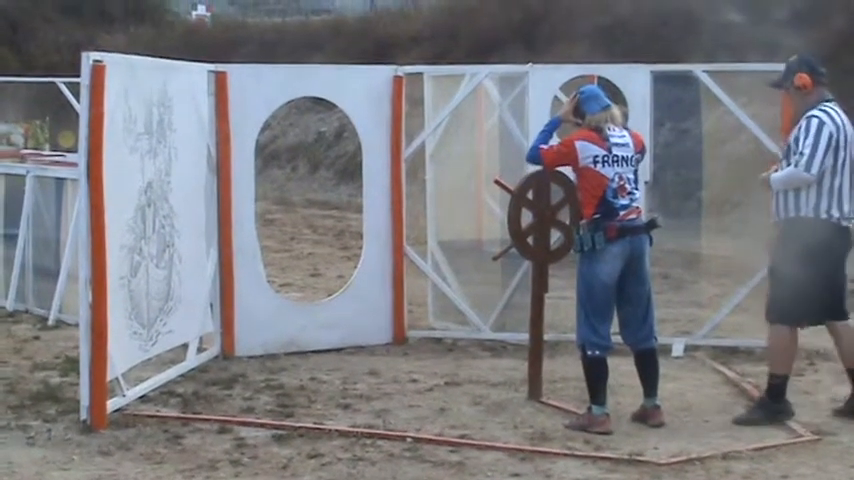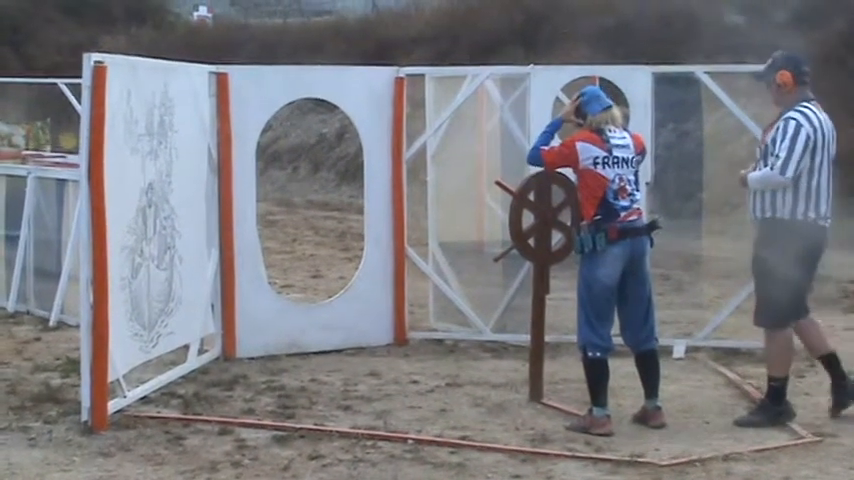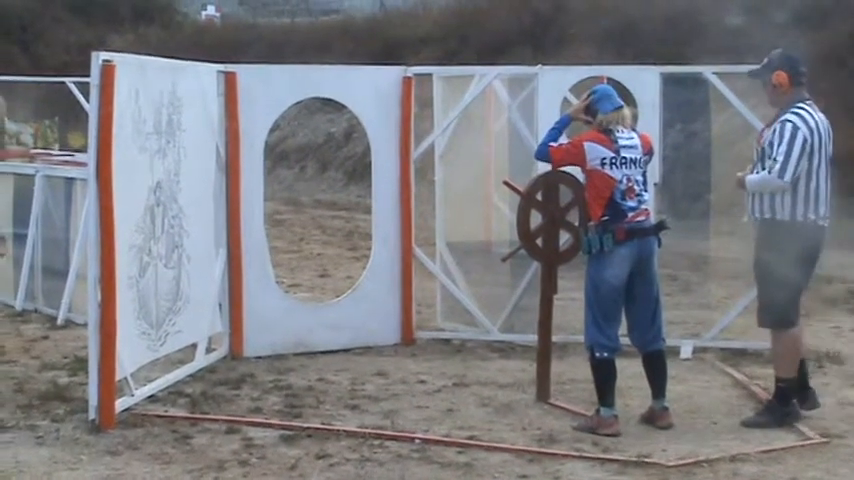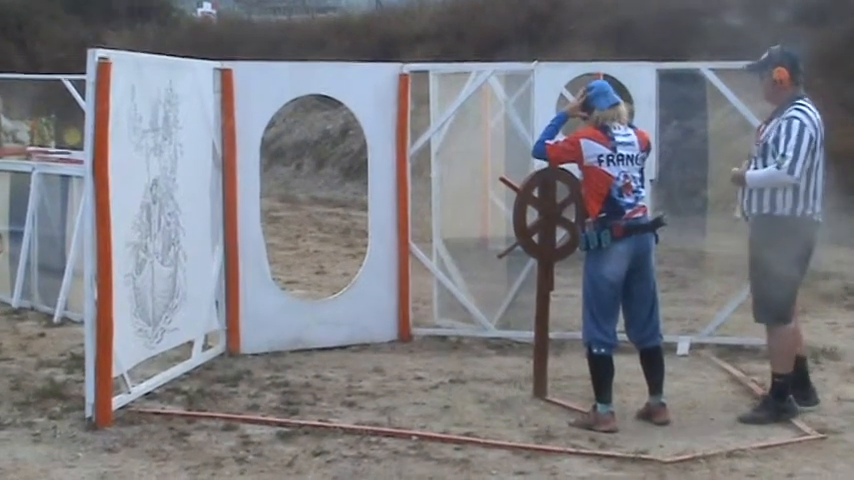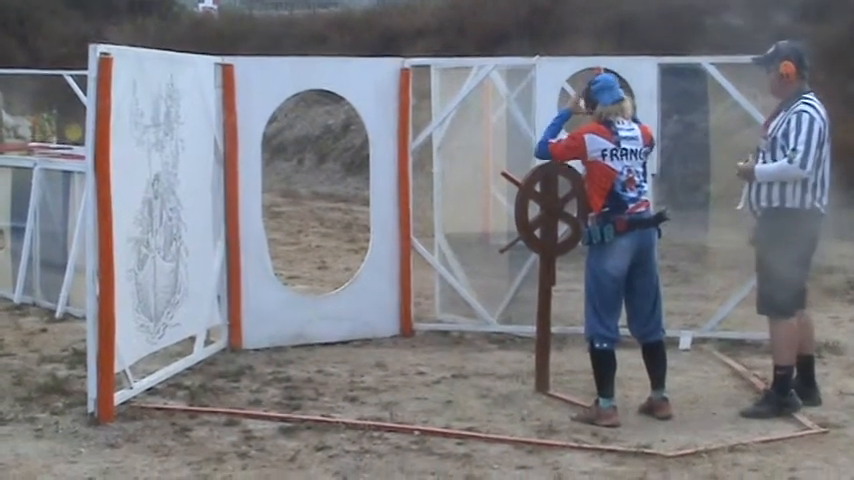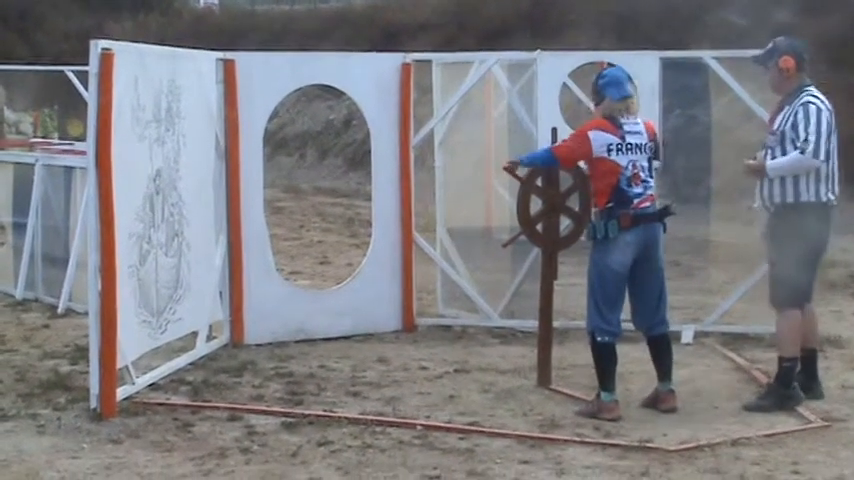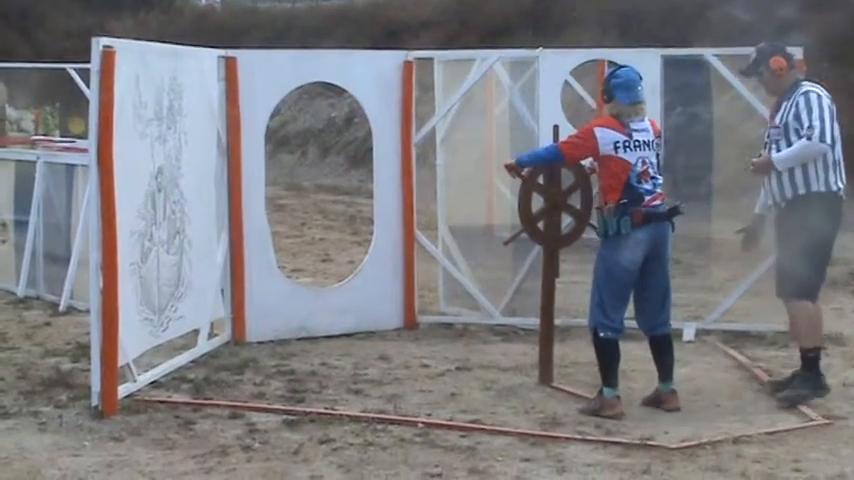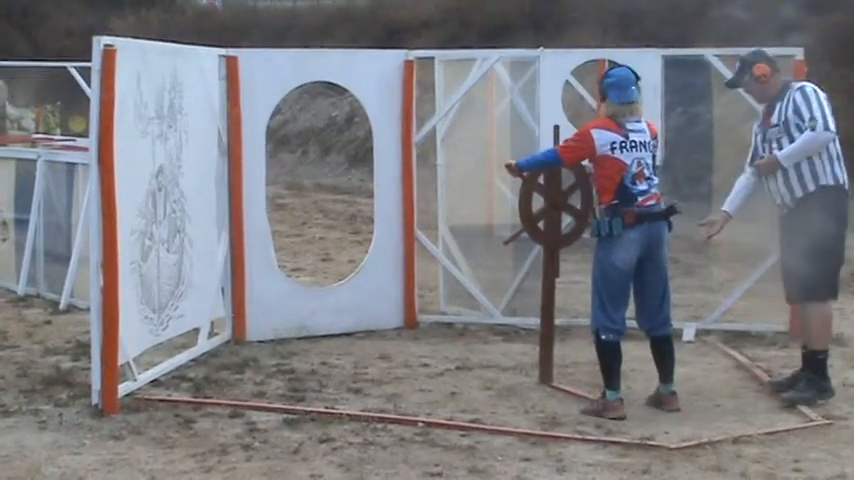
dt=0.3s
person 1, frame 1
left shoulder: (817, 120)
left elbow: (805, 173)
left wrist: (773, 178)
right wrist: (785, 173)
left hip: (808, 230)
left knee: (782, 315)
left ankle: (775, 400)
person 1, frame 2
left shoulder: (794, 121)
right shoulder: (820, 118)
left elbow: (780, 175)
left wrist: (749, 179)
right wrist: (758, 174)
left hip: (786, 229)
right hip: (808, 226)
left knee: (775, 317)
right knee: (796, 311)
left ankle: (776, 402)
person 1, frame 3
left shoulder: (791, 123)
right shoulder: (815, 118)
left elbow: (779, 178)
left wrist: (747, 181)
right wrist: (757, 177)
left hip: (786, 230)
right hip: (804, 227)
left knee: (780, 317)
right knee: (786, 313)
left ankle: (783, 402)
right ankle: (801, 389)
person 1, frame 4
left shoulder: (797, 120)
right shoulder: (790, 116)
left elbow: (788, 174)
left wrist: (747, 177)
right wrist: (752, 173)
left hip: (783, 226)
right hip: (780, 224)
left knee: (776, 313)
right knee: (782, 310)
left ankle: (780, 398)
right ankle: (801, 386)
person 1, frame 5
left shoulder: (805, 114)
right shoulder: (790, 110)
left elbow: (799, 167)
left wrist: (755, 171)
right wrist: (758, 168)
left hip: (791, 220)
right hip: (780, 218)
left knee: (780, 307)
right knee: (793, 304)
left ankle: (782, 392)
right ankle: (806, 383)
person 1, frame 6
left shoulder: (810, 105)
right shoulder: (788, 106)
left elbow: (812, 158)
left wrist: (767, 167)
left hip: (805, 213)
right hip: (789, 212)
left knee: (787, 299)
right knee: (798, 298)
left ankle: (783, 386)
right ankle: (806, 377)
person 1, frame 7
left shoulder: (810, 96)
right shoulder: (783, 105)
left elbow: (818, 144)
left wrist: (773, 161)
right wrist: (759, 213)
left hip: (815, 204)
right hip: (794, 206)
left knee: (796, 290)
right knee: (801, 291)
left ankle: (812, 374)
right ankle: (809, 371)
person 1, frame 8
left shoulder: (804, 93)
right shoulder: (765, 119)
left elbow: (822, 133)
right elbow: (752, 171)
left wrist: (779, 159)
right wrist: (725, 212)
left hip: (822, 202)
right hip: (794, 209)
left knee: (815, 293)
right knee: (798, 294)
left ankle: (819, 377)
right ankle: (808, 369)
person 2, frame 1
left shoulder: (580, 142)
right shoulder: (634, 140)
left elbow: (535, 155)
left wrist: (558, 119)
right wrist: (616, 124)
left hip: (603, 243)
right hip: (636, 238)
left knee: (594, 332)
right knee: (641, 327)
left ankle: (598, 413)
right ankle: (652, 406)
person 2, frame 2
left shoulder: (582, 143)
right shoulder: (636, 142)
left elbow: (535, 156)
left wrist: (560, 120)
right wrist: (614, 124)
left hip: (603, 244)
right hip: (637, 239)
left knee: (595, 333)
right knee: (642, 329)
left ankle: (599, 415)
right ankle: (653, 407)
person 2, frame 3
left shoulder: (590, 144)
right shoulder: (643, 142)
left elbow: (543, 151)
left wrist: (569, 117)
right wrist: (622, 123)
left hip: (611, 245)
right hip: (644, 240)
left knee: (602, 334)
right knee: (649, 329)
left ankle: (606, 415)
right ankle: (660, 408)
person 2, frame 4
left shoulder: (586, 140)
right shoulder: (640, 139)
left elbow: (540, 149)
left wrist: (565, 114)
right wrist: (619, 119)
left hip: (608, 242)
right hip: (642, 236)
left knee: (600, 330)
right knee: (646, 327)
left ankle: (603, 412)
right ankle: (657, 404)
person 2, frame 5
left shoulder: (589, 136)
right shoulder: (643, 133)
left elbow: (543, 149)
left wrist: (567, 111)
right wrist: (624, 115)
left hip: (611, 236)
right hip: (645, 231)
left knee: (602, 325)
right knee: (649, 321)
left ankle: (605, 406)
right ankle: (659, 398)
person 2, frame 6
left shoulder: (593, 132)
right shoulder: (648, 130)
left elbow: (554, 156)
left wrist: (520, 161)
left hip: (615, 232)
right hip: (650, 227)
left knee: (603, 320)
right knee: (652, 315)
left ankle: (607, 400)
right ankle: (666, 390)
person 2, frame 7
left shoulder: (600, 130)
right shoulder: (653, 129)
left elbow: (558, 152)
left wrist: (520, 163)
left hip: (626, 230)
right hip: (659, 225)
left knee: (605, 316)
right knee: (656, 315)
left ankle: (609, 397)
right ankle: (667, 390)
person 2, frame 8
left shoulder: (597, 132)
right shoulder: (649, 131)
left elbow: (557, 156)
left wrist: (519, 166)
left hip: (620, 230)
right hip: (655, 225)
left knee: (608, 318)
right knee: (657, 315)
left ankle: (612, 399)
right ankle: (667, 391)
